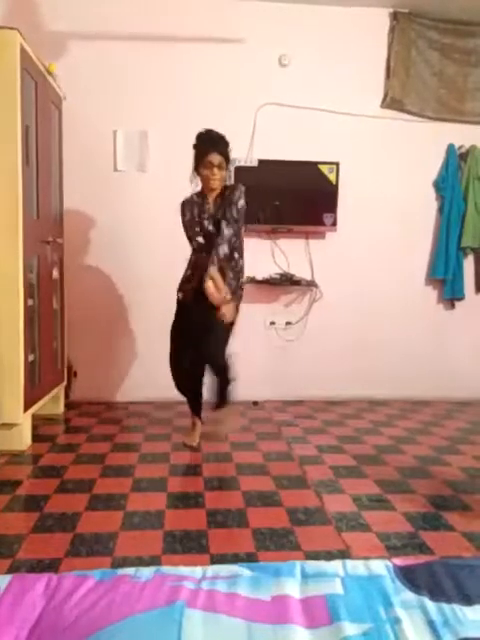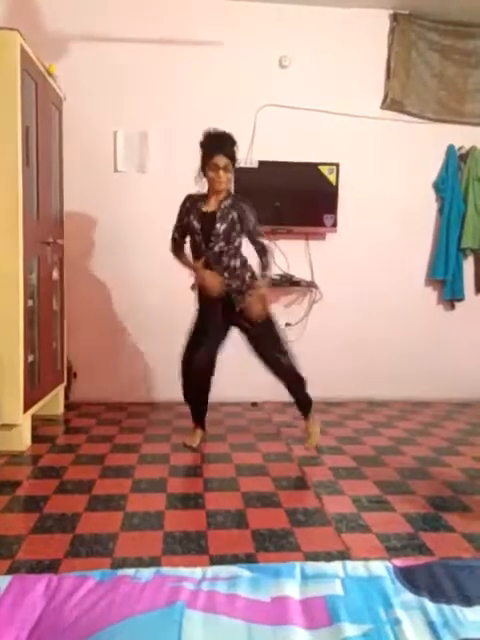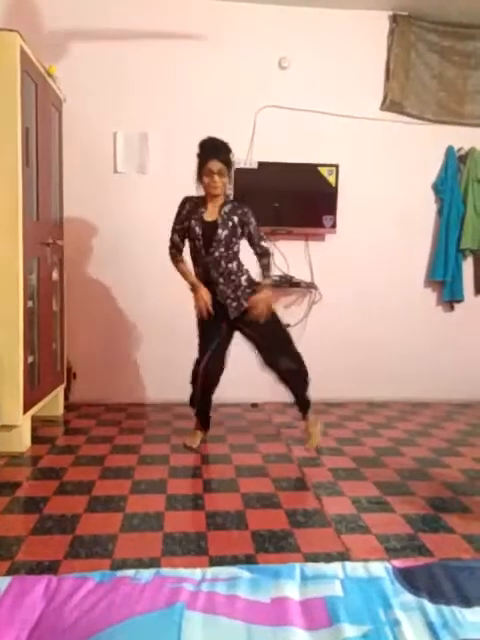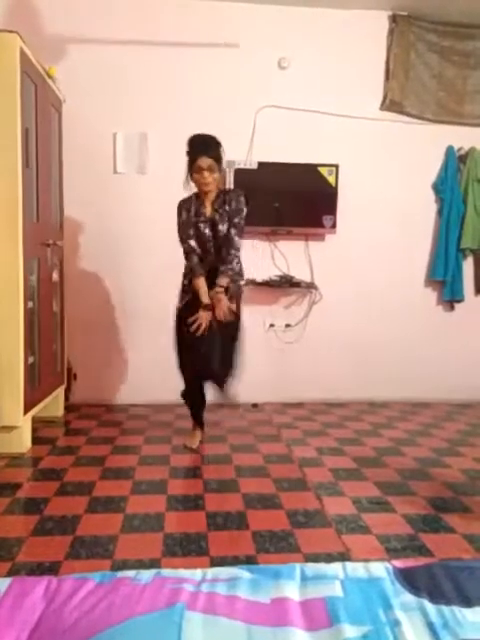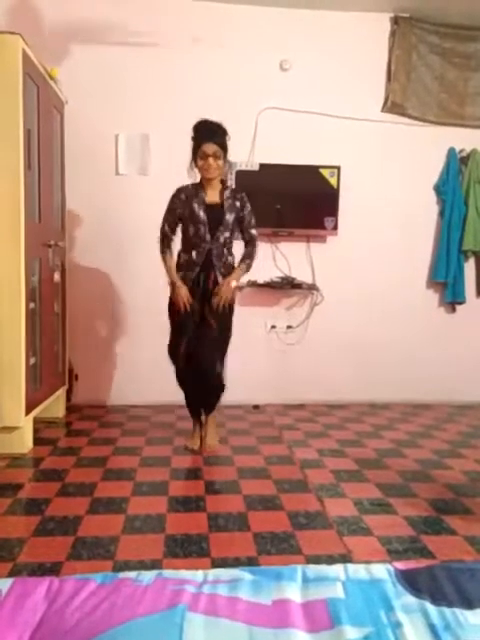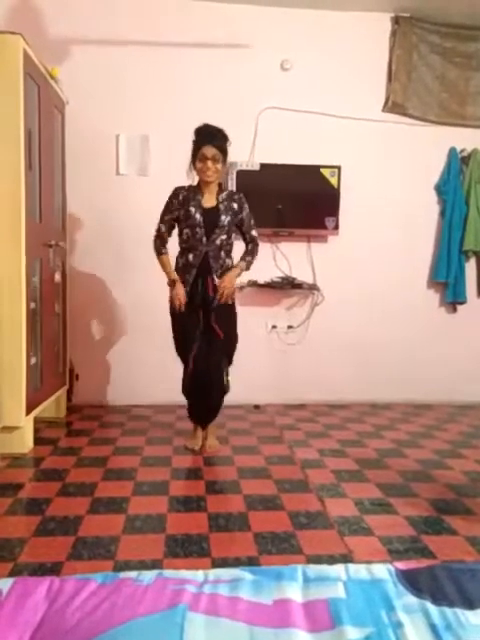
dt=0.2s
person 1, frame 1
left shoulder: (236, 194)
right shoulder: (189, 205)
left elbow: (226, 234)
right elbow: (201, 250)
left wrist: (221, 283)
right wrist: (217, 291)
left hip: (227, 282)
right hip: (195, 286)
left knee: (212, 352)
right knee: (185, 355)
left ankle: (223, 404)
right ankle: (195, 418)
person 1, frame 2
left shoulder: (239, 208)
right shoulder: (190, 204)
left elbow: (262, 249)
right elbow: (176, 247)
left wrist: (259, 290)
right wrist: (199, 270)
left hip: (243, 291)
right hip: (213, 296)
left knee: (274, 354)
right knee: (196, 361)
left ankle: (309, 416)
right ankle: (198, 425)
person 1, frame 3
left shoulder: (239, 211)
right shoulder: (188, 206)
left elbow: (263, 251)
right elbow: (174, 250)
left wrist: (265, 288)
right wrist: (195, 285)
left hip: (243, 293)
right hip: (212, 295)
left knee: (280, 354)
right knee: (207, 365)
left ankle: (307, 415)
right ankle: (201, 427)
person 1, frame 4
left shoulder: (234, 200)
right shoulder: (187, 207)
left elbow: (233, 248)
right elbow: (193, 258)
left wrist: (222, 292)
right wrist: (203, 303)
left hip: (226, 290)
right hip: (194, 291)
left knee: (213, 357)
right knee: (191, 362)
left ankle: (223, 386)
right ankle: (197, 424)
person 1, frame 5
left shoulder: (238, 199)
right shoulder: (183, 196)
left elbow: (252, 244)
right elbow: (165, 241)
left wrist: (234, 277)
right wrist: (175, 281)
left hip: (219, 284)
right hip: (188, 283)
left knee: (211, 356)
right knee: (184, 356)
left ankle: (210, 420)
right ankle: (196, 423)
person 1, frame 6
left shoulder: (236, 201)
right shoulder: (181, 197)
left elbow: (253, 244)
right elbow: (160, 240)
left wrist: (234, 273)
right wrist: (173, 280)
left hip: (219, 286)
right hip: (186, 287)
left knee: (216, 361)
right knee: (192, 361)
left ankle: (209, 426)
right ankle: (197, 425)
